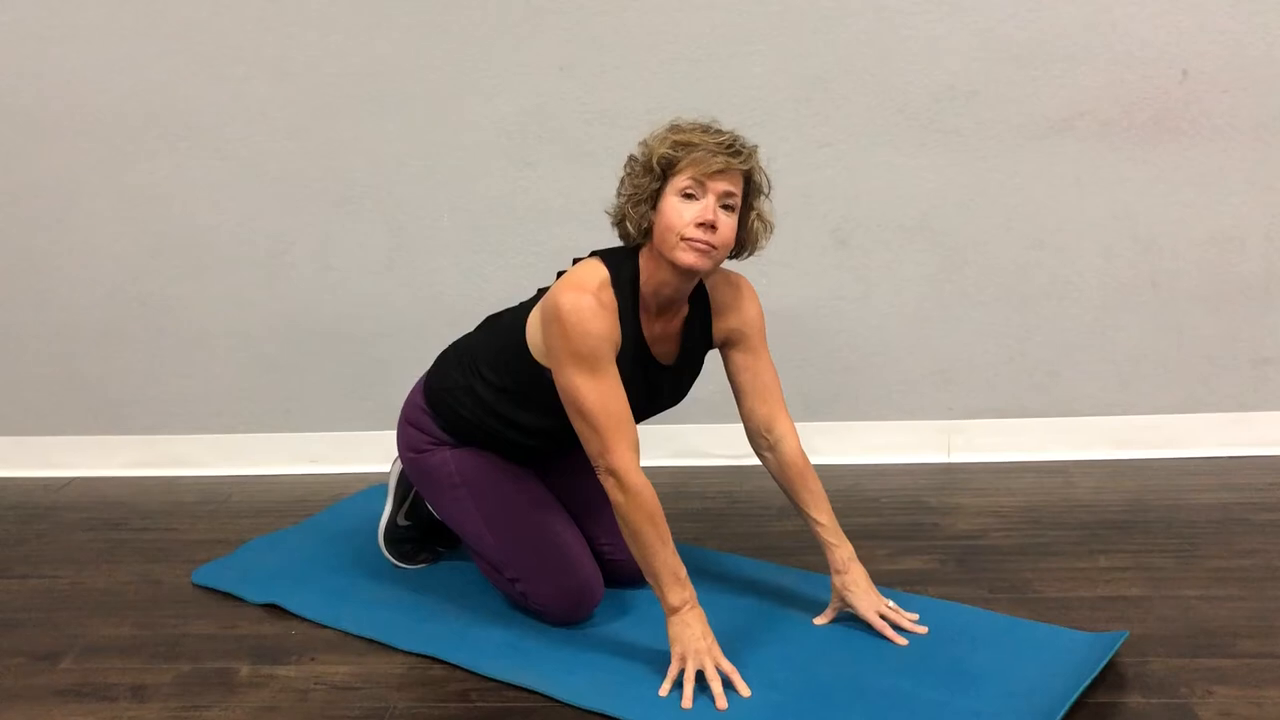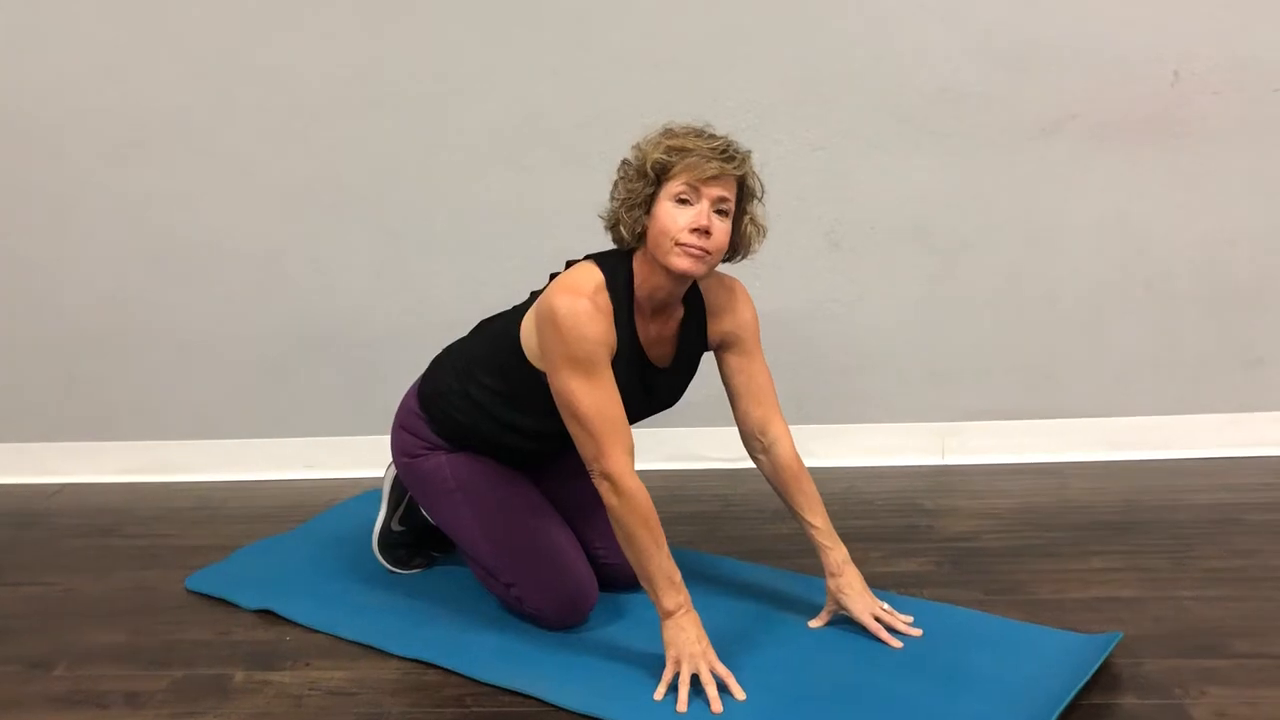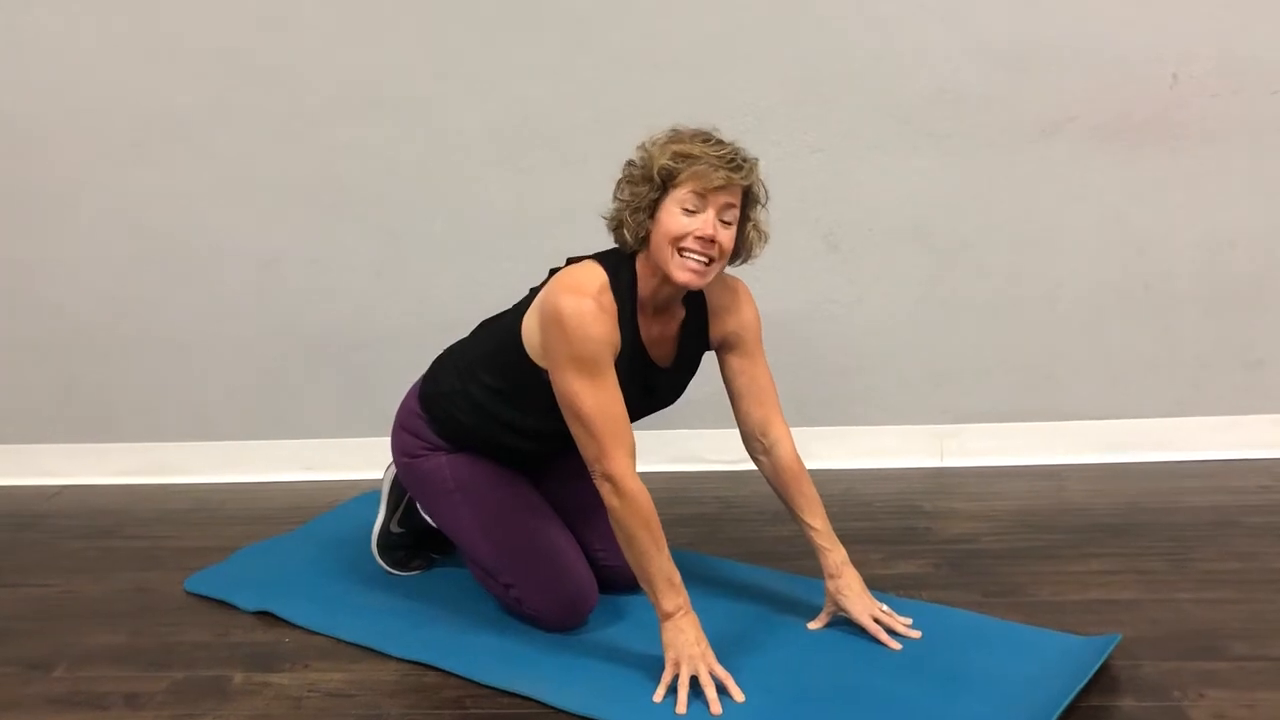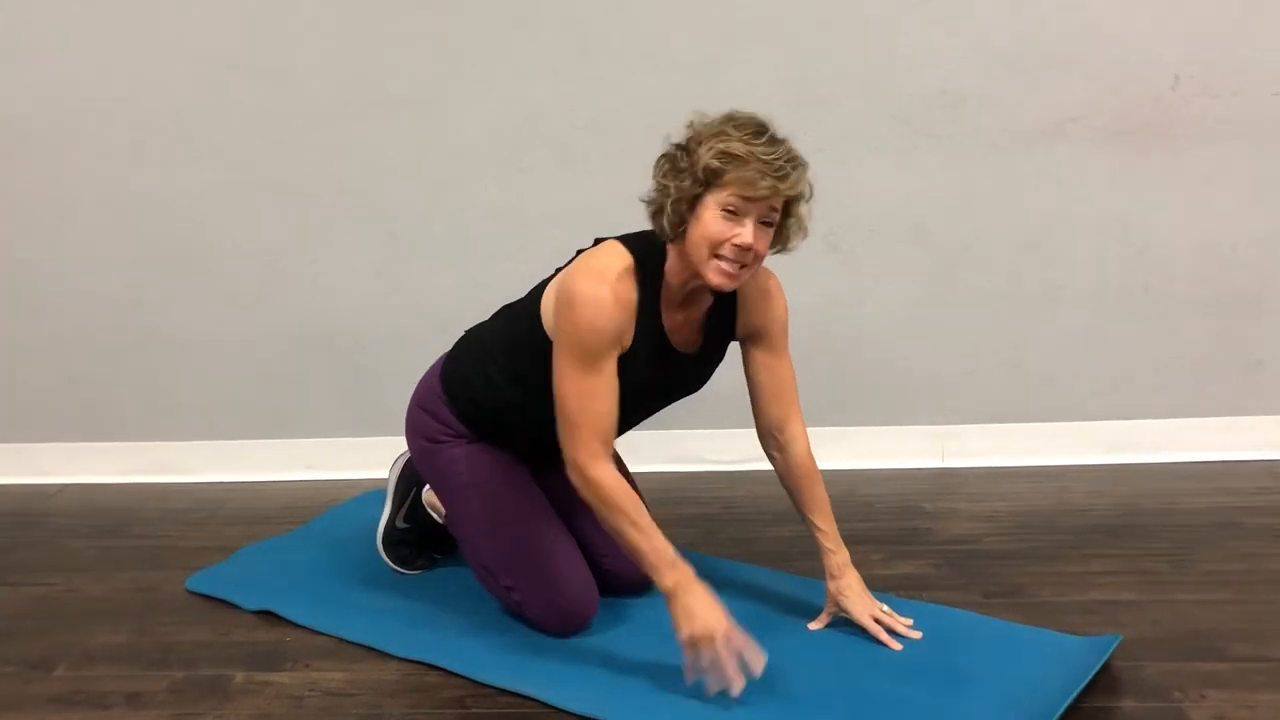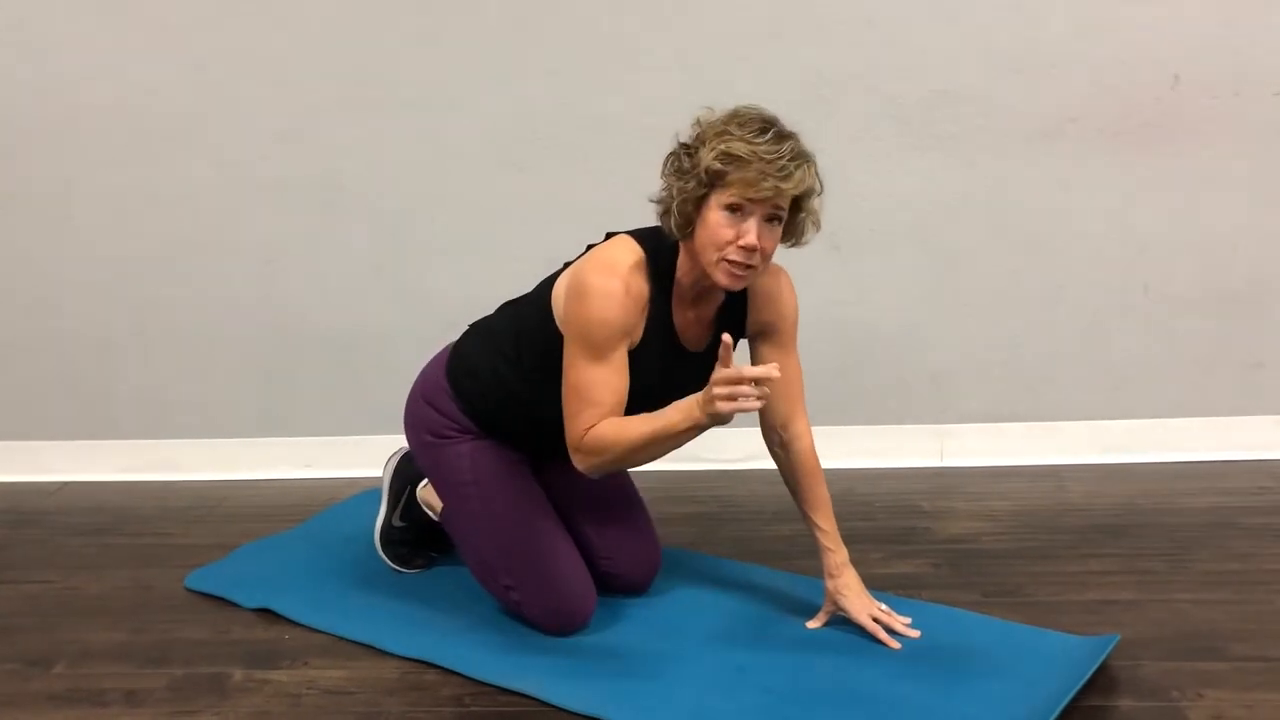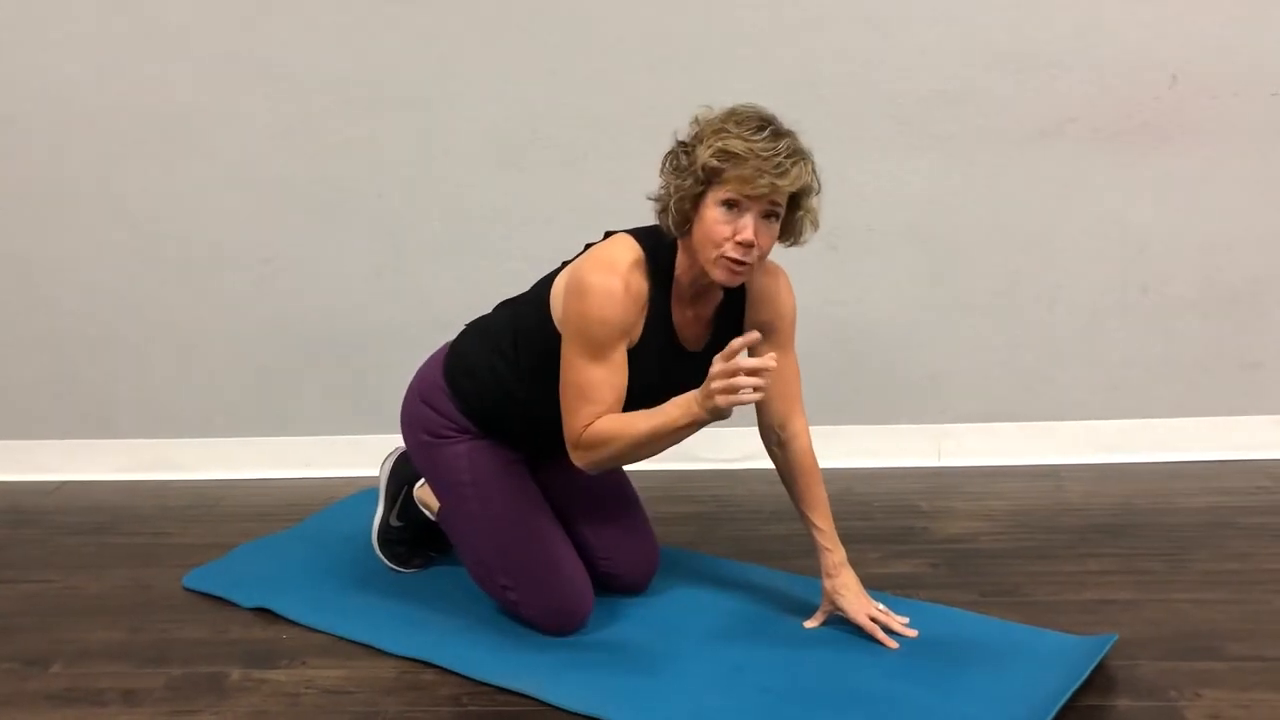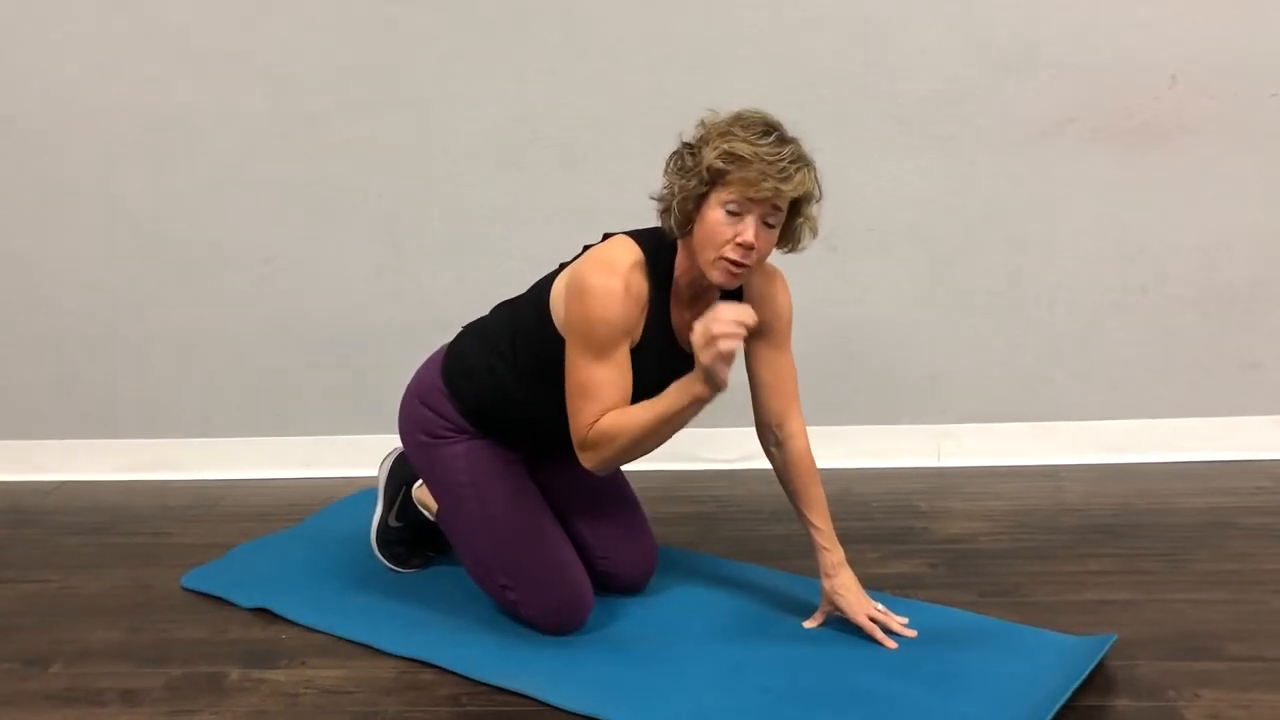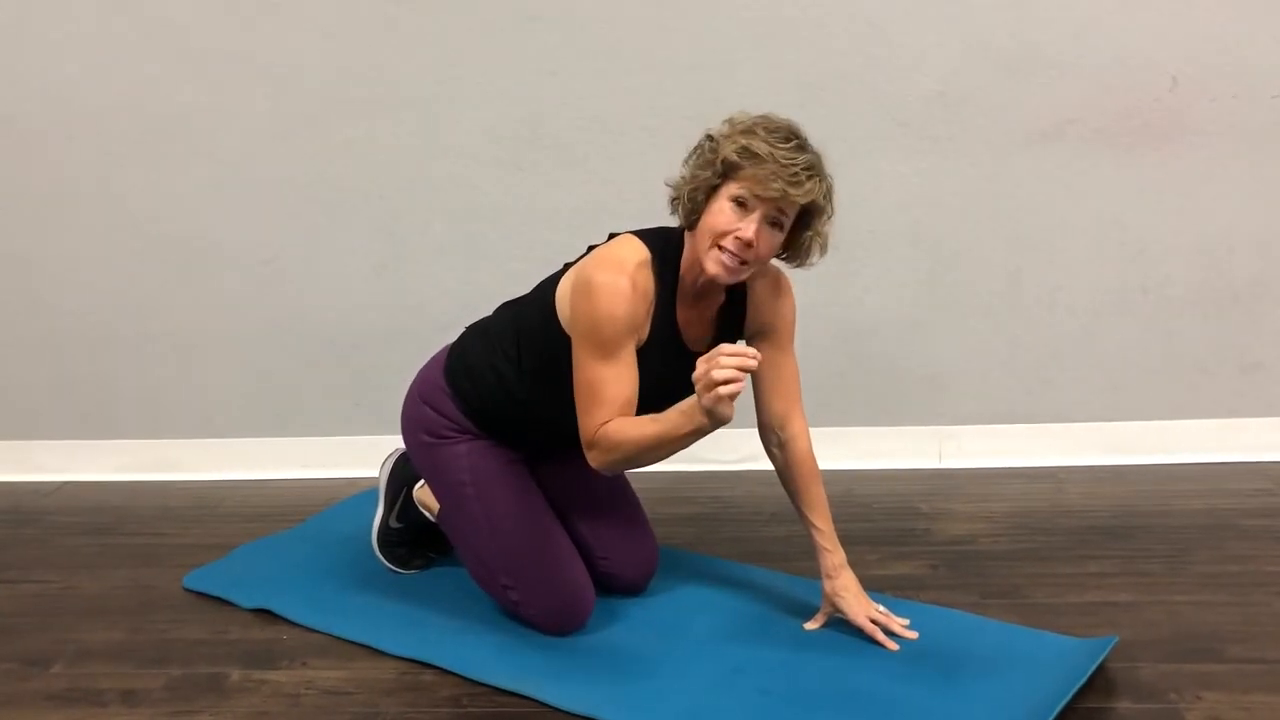
dt=0.4s
person 1, frame 1
left shoulder: (730, 301)
right shoulder: (584, 302)
left elbow: (773, 435)
right elbow: (618, 470)
left wrist: (844, 563)
right wrist: (682, 611)
left hip: (547, 435)
right hip: (454, 431)
left knee: (628, 564)
right knee: (568, 596)
left ankle: (490, 507)
right ankle: (429, 503)
person 1, frame 2
left shoulder: (724, 305)
right shoulder: (579, 305)
left elbow: (768, 438)
right elbow: (614, 473)
left wrist: (839, 565)
right wrist: (677, 614)
left hip: (540, 442)
right hip: (448, 436)
left knee: (623, 569)
right knee: (564, 600)
left ankle: (494, 514)
right ankle: (424, 509)
person 1, frame 3
left shoulder: (726, 304)
right shoulder: (581, 304)
left elbow: (768, 438)
right elbow: (615, 475)
left wrist: (838, 566)
right wrist: (676, 616)
left hip: (540, 440)
right hip: (447, 436)
left knee: (622, 569)
right knee: (564, 600)
left ankle: (490, 514)
right ankle: (424, 507)
person 1, frame 4
left shoulder: (757, 296)
right shoulder: (602, 290)
left elbow: (784, 436)
right elbow: (588, 463)
left wrist: (840, 569)
right wrist: (682, 589)
left hip: (548, 435)
right hip: (464, 423)
left knee: (628, 574)
right knee: (563, 607)
left ankle: (488, 506)
right ankle: (431, 503)
person 1, frame 5
left shoulder: (768, 291)
right shoulder: (613, 283)
left elbow: (788, 432)
right elbow: (589, 449)
left wrist: (838, 566)
right wrist: (704, 410)
left hip: (550, 427)
right hip: (466, 413)
left knee: (633, 574)
right knee: (561, 608)
left ankle: (494, 502)
right ankle: (425, 497)
person 1, frame 6
left shoulder: (765, 291)
right shoulder: (612, 281)
left elbow: (786, 431)
right elbow: (588, 447)
left wrist: (835, 565)
right wrist: (702, 404)
left hip: (547, 427)
right hip: (462, 412)
left knee: (631, 572)
right knee: (559, 607)
left ankle: (491, 503)
right ankle: (423, 498)
person 1, frame 7
left shoulder: (763, 292)
right shoulder: (611, 282)
left elbow: (782, 431)
right elbow: (596, 448)
left wrist: (834, 565)
right wrist: (701, 383)
left hip: (548, 427)
right hip: (460, 414)
left knee: (630, 571)
right knee: (559, 606)
left ankle: (495, 504)
right ankle: (422, 496)
person 1, frame 8
left shoulder: (766, 293)
right shoulder: (618, 281)
left elbow: (785, 431)
right elbow: (604, 448)
left wrist: (835, 568)
right wrist: (704, 414)
left hip: (552, 427)
right hip: (464, 414)
left knee: (631, 572)
right knee: (560, 607)
left ankle: (483, 503)
right ankle: (422, 497)
